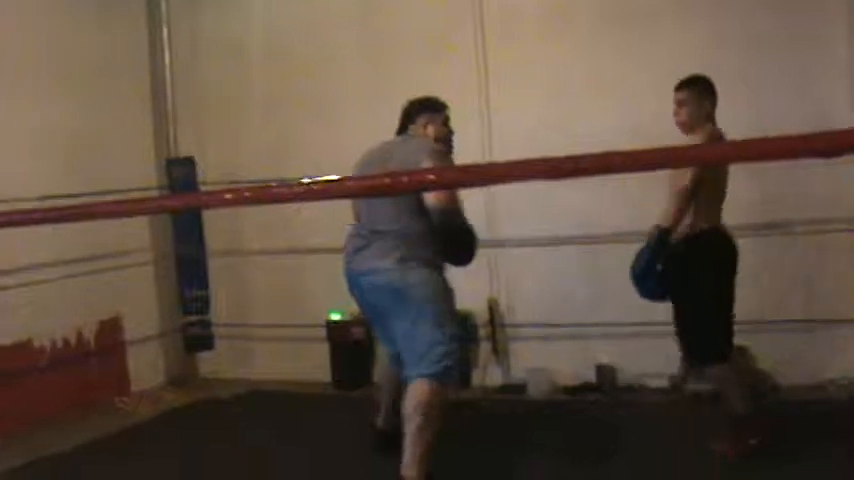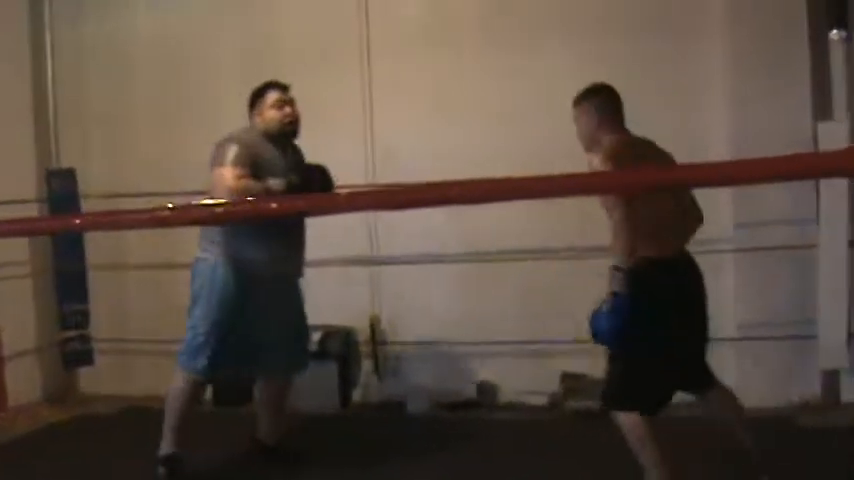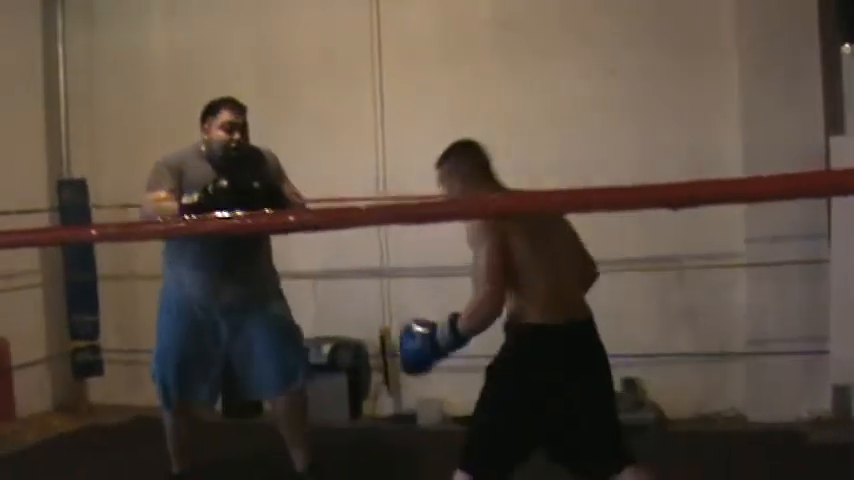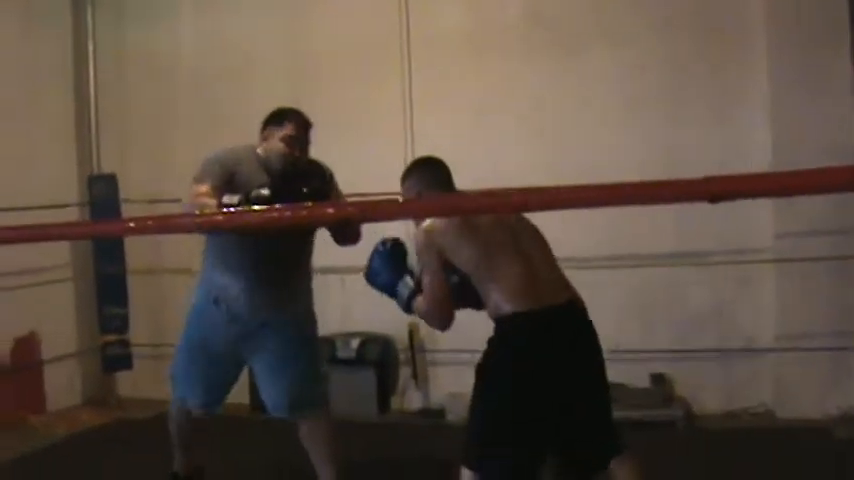
dt=0.5s
person 1, frame 1
left shoulder: (369, 158)
right shoulder: (429, 153)
left elbow: (360, 212)
right elbow: (440, 202)
right wrist: (460, 237)
left hip: (361, 269)
right hip: (407, 270)
left knee: (406, 351)
right knee: (434, 364)
left ankle: (386, 426)
person 1, frame 2
left shoulder: (291, 152)
right shoulder: (239, 144)
left elbow: (302, 198)
right elbow: (226, 190)
left wrist: (314, 187)
right wrist: (280, 188)
left hip: (279, 275)
right hip: (228, 268)
left knee: (279, 362)
right knee: (200, 359)
left ankle: (268, 442)
person 1, frame 3
left shoulder: (263, 161)
right shoulder: (175, 165)
left elbow: (299, 211)
right elbow: (151, 212)
right wrist: (199, 204)
left hip: (254, 293)
right hip: (190, 297)
left knee: (286, 378)
right knee: (176, 390)
person 1, frame 4
left shoulder: (317, 177)
right shoulder: (225, 163)
left elbow: (351, 234)
right elbow: (192, 211)
right wrist: (242, 205)
left hip: (285, 308)
right hip: (222, 302)
left knee: (307, 400)
right knee: (188, 391)
person 2, frame 1
left shoulder: (708, 138)
right shoulder: (701, 145)
left elbow: (685, 190)
left wrist: (659, 238)
right wrist: (666, 244)
left hip: (705, 249)
right hip: (691, 247)
left knee: (708, 346)
right knee: (695, 337)
left ankle: (744, 424)
right ankle: (738, 411)
person 2, frame 2
left shoulder: (605, 157)
right shoulder: (653, 154)
left elbow: (622, 221)
right elbow: (693, 218)
left wrist: (618, 287)
left hip: (650, 282)
right hip: (683, 275)
left knee: (623, 400)
right knee: (701, 381)
person 2, frame 3
left shoulder: (485, 218)
left elbow: (488, 302)
right elbow: (587, 272)
left wrist: (441, 337)
left hip: (532, 345)
right hip: (581, 341)
person 2, frame 4
left shoulder: (430, 230)
right shoulder: (500, 209)
left elbow: (439, 316)
left wrist: (401, 285)
left hip: (523, 336)
right hip: (572, 323)
right knee: (605, 447)
